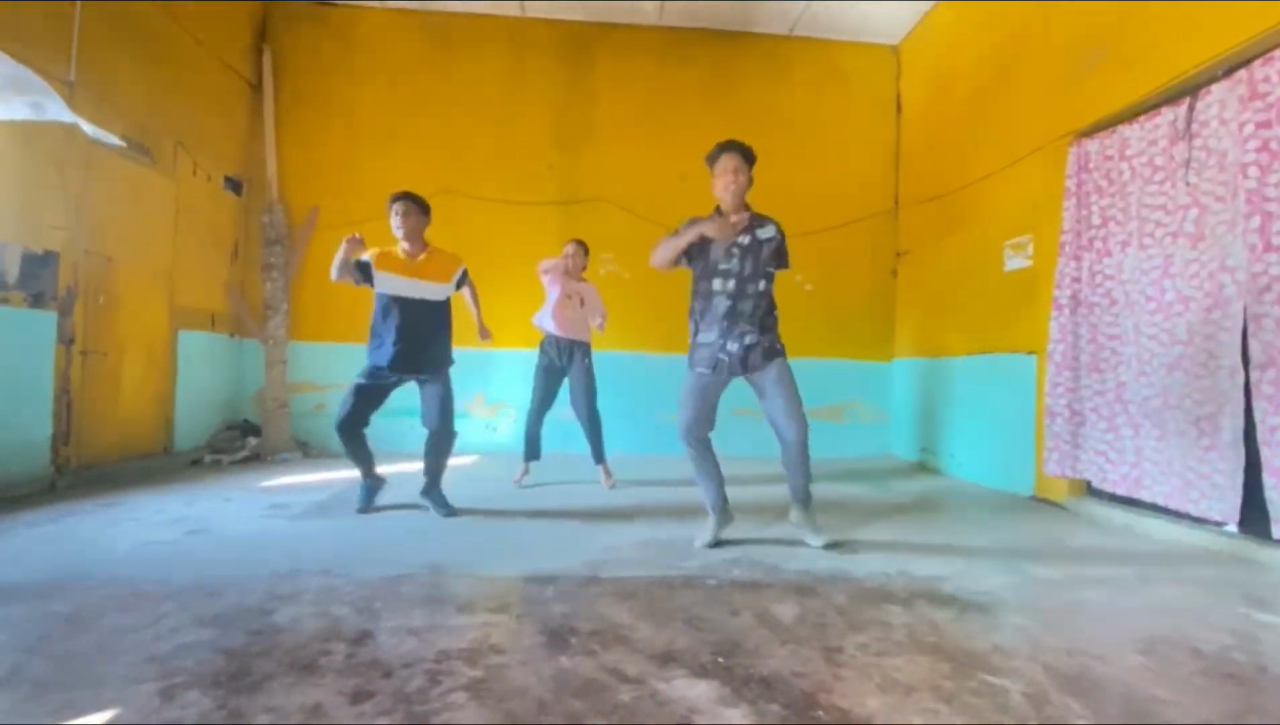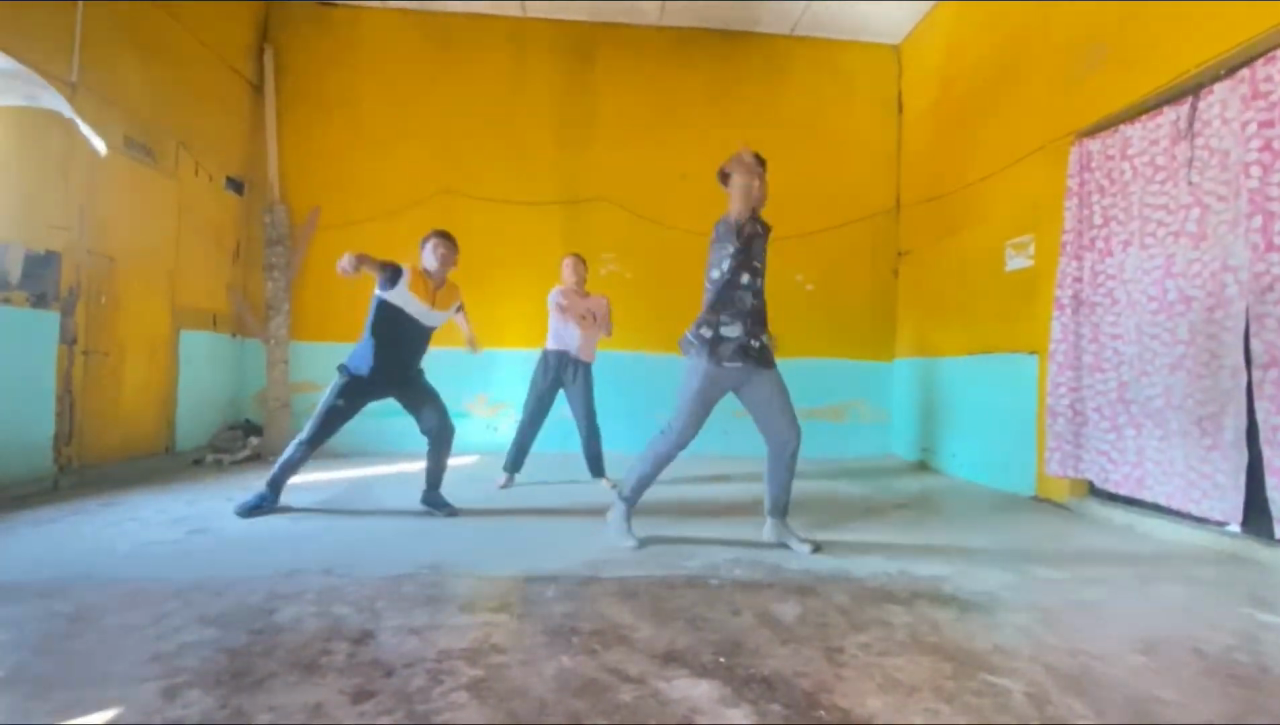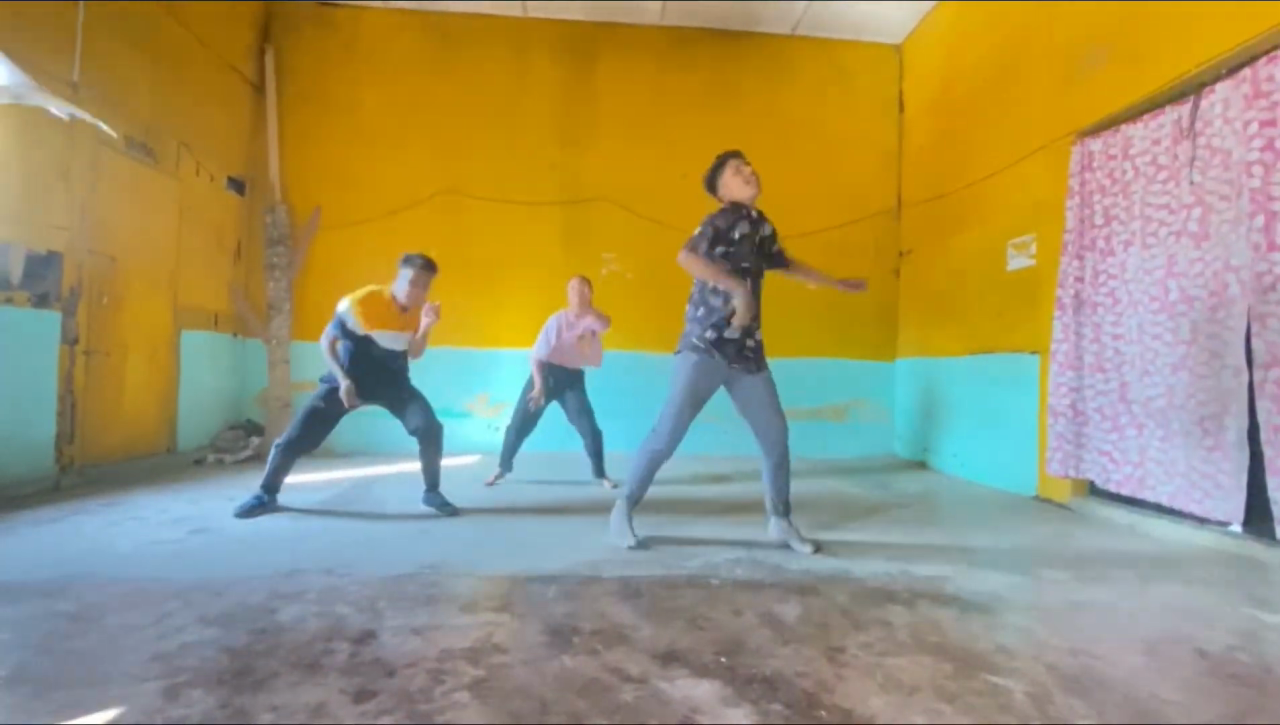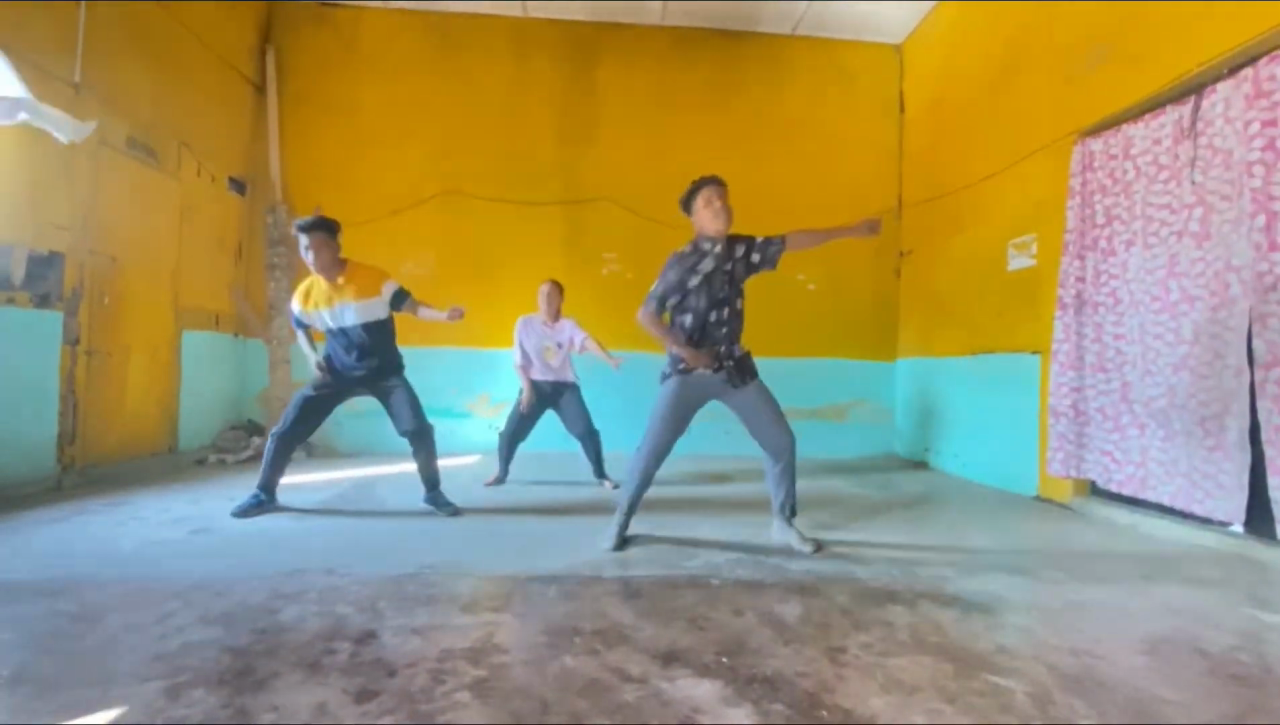
dt=0.2s
person 1, frame 1
left shoulder: (769, 231)
right shoulder: (700, 230)
right elbow: (658, 261)
left wrist: (761, 324)
right wrist: (697, 229)
left hip: (761, 347)
right hip: (711, 348)
left knee: (793, 427)
right knee: (692, 430)
left ankle: (801, 509)
right ankle: (718, 511)
person 1, frame 2
left shoulder: (757, 231)
right shoulder: (733, 224)
right elbow: (736, 212)
right wrist: (740, 180)
left hip: (754, 353)
right hip: (715, 350)
left knee: (787, 436)
right knee: (679, 434)
left ankle: (776, 522)
right ankle: (623, 506)
person 1, frame 3
left shoulder: (760, 228)
right shoulder: (721, 221)
left elbow: (785, 263)
right elbow: (686, 257)
left wrist: (838, 282)
right wrist: (736, 289)
left hip: (744, 350)
right hip: (703, 346)
left knee: (774, 436)
right knee: (669, 431)
left ankle: (780, 521)
right ankle: (625, 507)
person 1, frame 4
left shoulder: (739, 249)
right shoulder: (684, 262)
left elbow: (791, 242)
right elbow: (645, 314)
left wrist: (851, 230)
right wrist: (682, 351)
left hip: (734, 368)
right hip: (688, 371)
left knee: (782, 441)
right knee: (654, 446)
left ankle: (783, 523)
right ankle: (622, 518)
person 2, frame 1
left shoulder: (449, 263)
right shoulder: (378, 260)
left elbow: (467, 286)
right elbow: (337, 275)
left wrist: (479, 321)
right wrist: (346, 250)
left hip: (431, 361)
right hip: (385, 359)
left knee: (441, 426)
right knee: (346, 422)
left ankle: (432, 487)
right ankle: (370, 480)
person 2, frame 2
left shoulder: (451, 294)
right shoulder: (401, 275)
right elbow: (357, 263)
left wrist: (468, 333)
right wrist: (352, 263)
left hip: (406, 375)
right hip: (364, 372)
left knee: (442, 428)
right knee: (313, 434)
left ankle: (432, 493)
right ankle: (271, 491)
person 2, frame 3
left shoulder: (419, 313)
right shoulder: (361, 302)
left elbow: (415, 354)
right elbow: (327, 342)
left wrist: (426, 326)
right wrist: (344, 380)
left hip: (391, 382)
right hip: (348, 383)
left knee: (430, 427)
right knee: (293, 439)
left ankle: (432, 492)
right ankle: (266, 494)
person 2, frame 4
left shoulder: (375, 280)
right shoulder: (304, 294)
left elbow: (412, 308)
right elbow: (301, 330)
left wrist: (443, 315)
right wrist: (312, 354)
left hip: (383, 371)
right hip: (338, 371)
left knee: (418, 428)
right knee: (285, 431)
left ankle: (433, 491)
right ankle: (265, 493)
person 3, frame 1
left shoulder: (590, 290)
right shoulder: (553, 277)
left elbow: (600, 321)
right elbow: (543, 267)
left wrist: (600, 322)
left hip: (579, 350)
right hip: (552, 347)
left knee: (586, 409)
right knee: (537, 408)
left ankle: (601, 465)
right ankle: (528, 463)
person 3, frame 2
left shoulder: (597, 301)
right shoulder: (558, 294)
left elbow: (607, 333)
right elbow: (557, 309)
left wrist: (606, 310)
right wrist: (564, 311)
left hip: (580, 366)
right hip: (553, 360)
left knee: (588, 422)
right knee: (530, 419)
left ankle: (599, 474)
right ankle: (510, 471)
person 3, frame 3
left shoulder: (594, 317)
right shoulder: (556, 320)
left elbow: (606, 323)
right elbow: (537, 355)
left wrist: (589, 308)
right wrist: (538, 385)
left hip: (573, 379)
right hip: (547, 374)
left knee: (589, 429)
right knee: (518, 426)
left ankle: (600, 474)
right ankle: (502, 469)
person 3, frame 4
left shoulder: (567, 325)
right shoulder: (524, 323)
left elbow: (587, 341)
right elbow: (519, 361)
left wrist: (609, 358)
right wrist: (526, 388)
left hip: (565, 387)
right hip: (536, 386)
left knee: (586, 431)
right knee: (509, 433)
left ankle: (601, 475)
right ankle: (501, 473)
